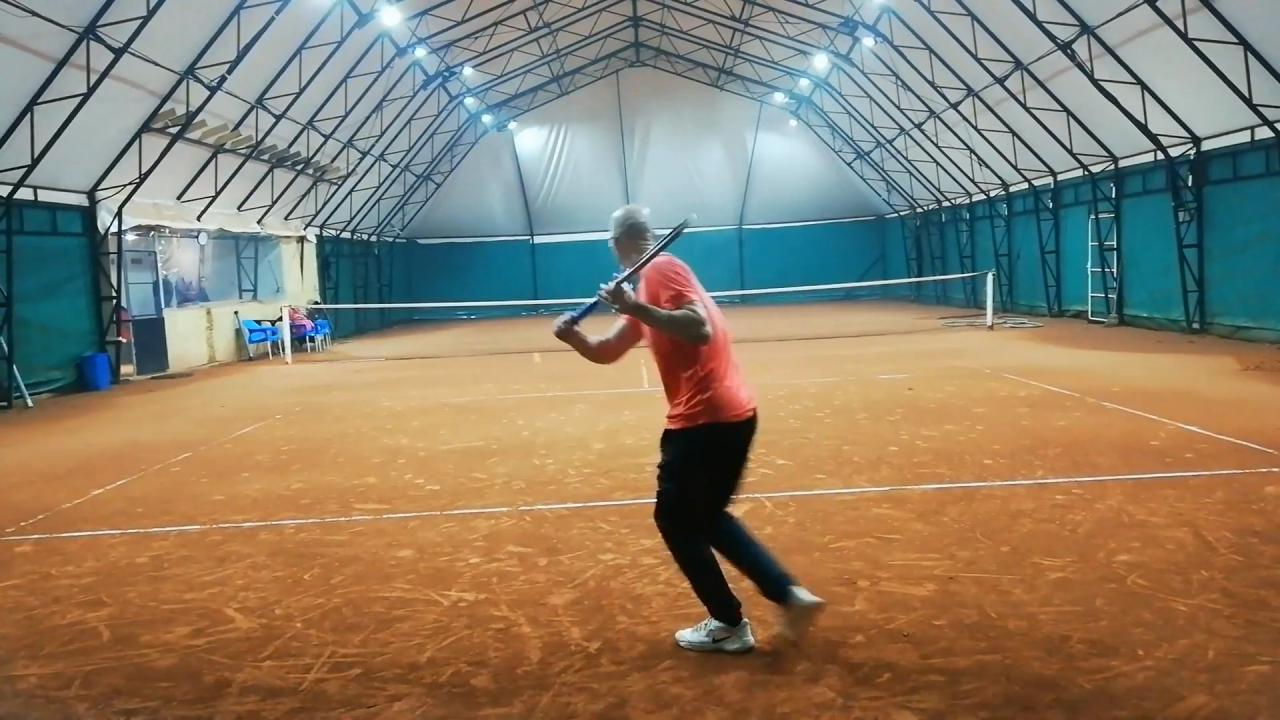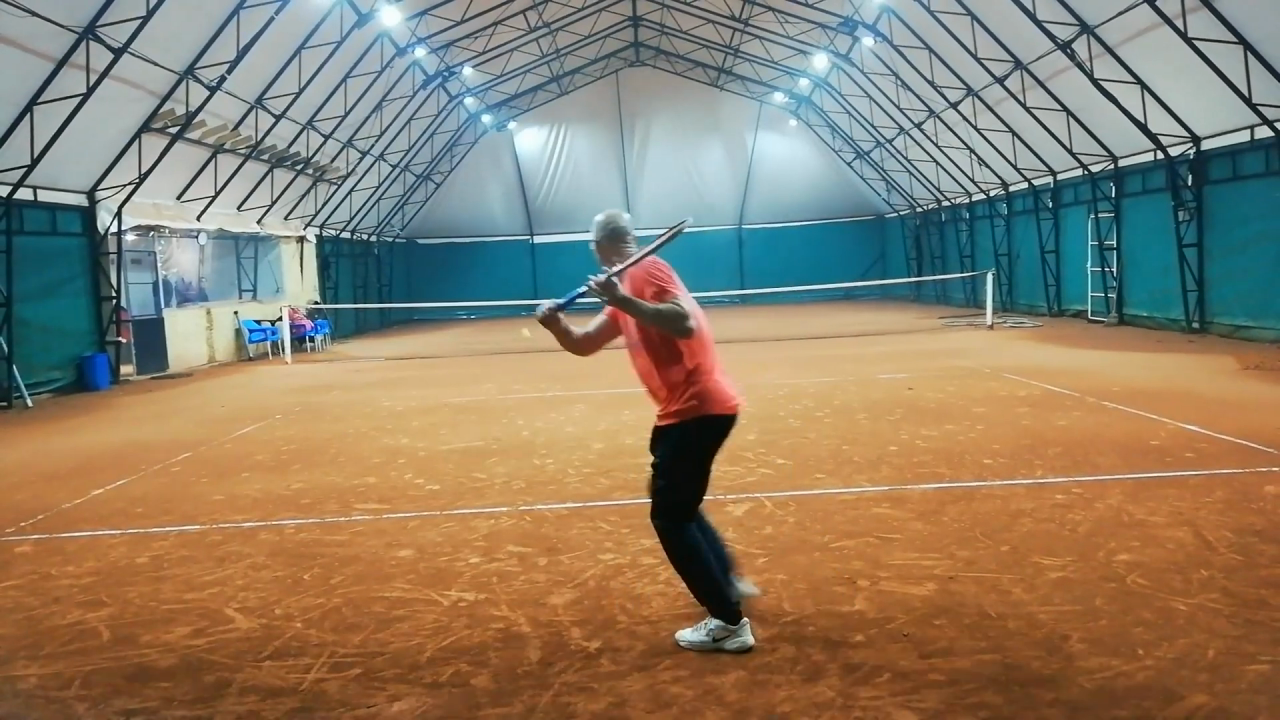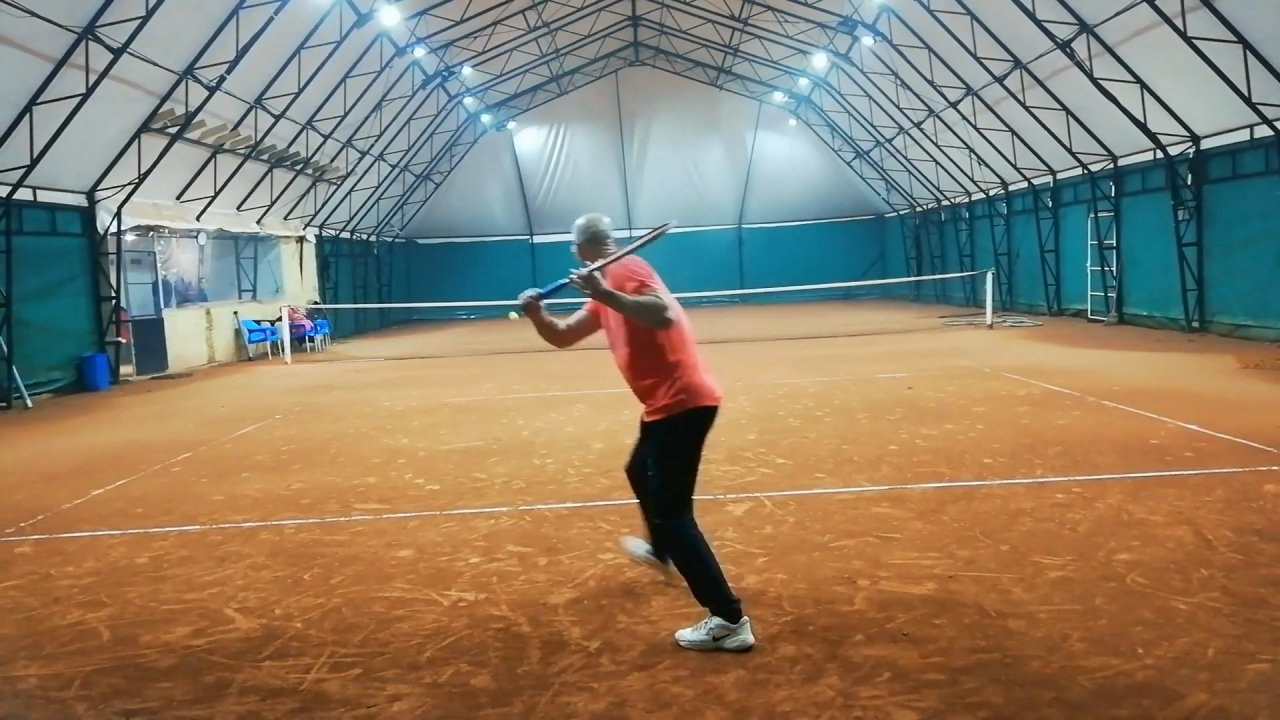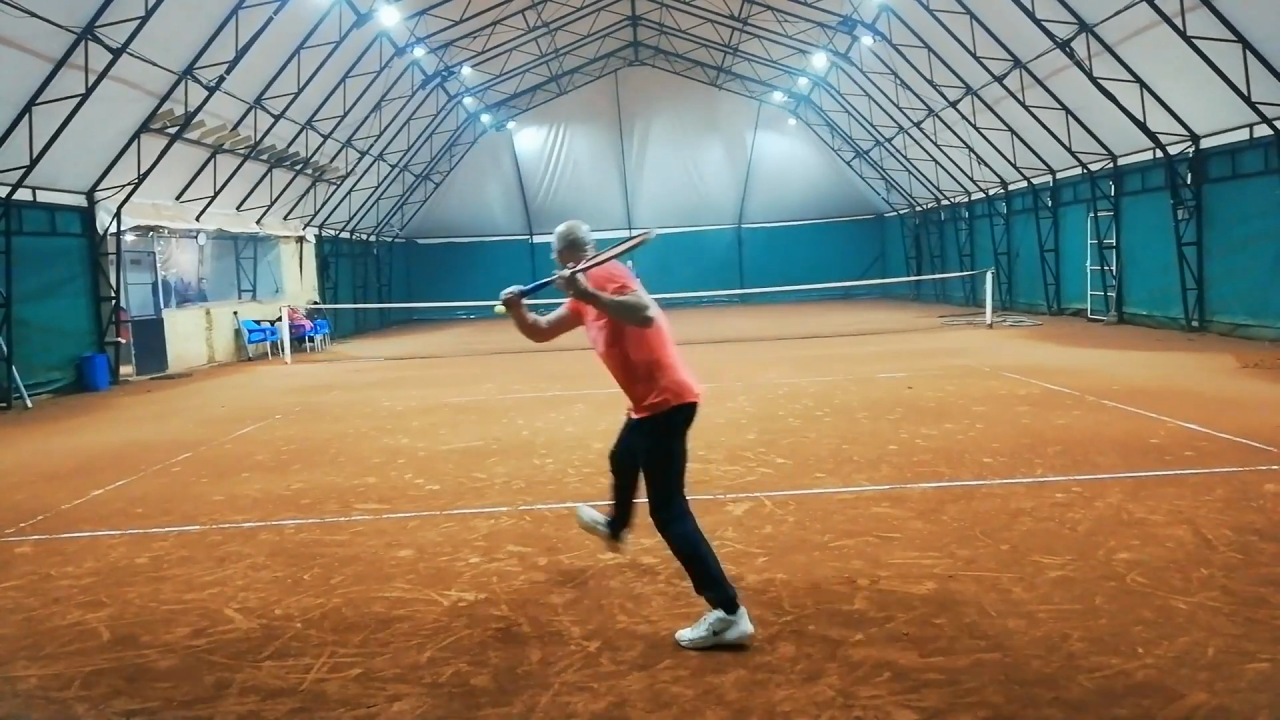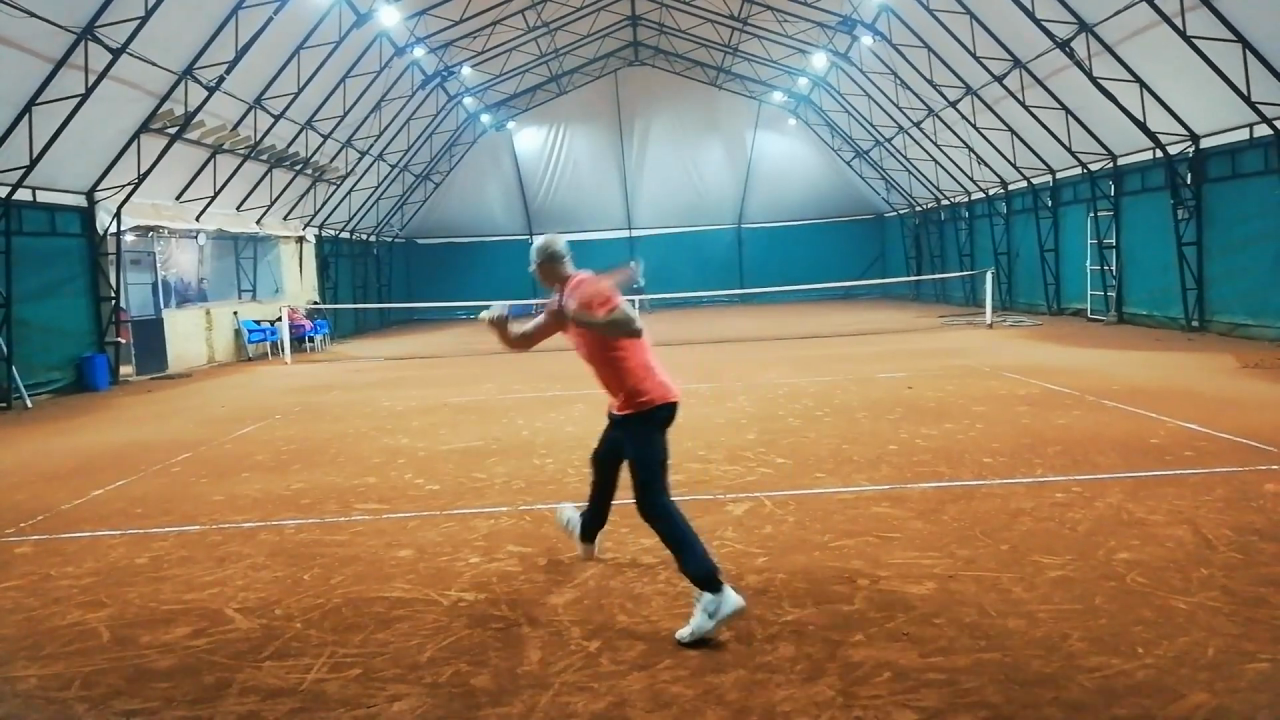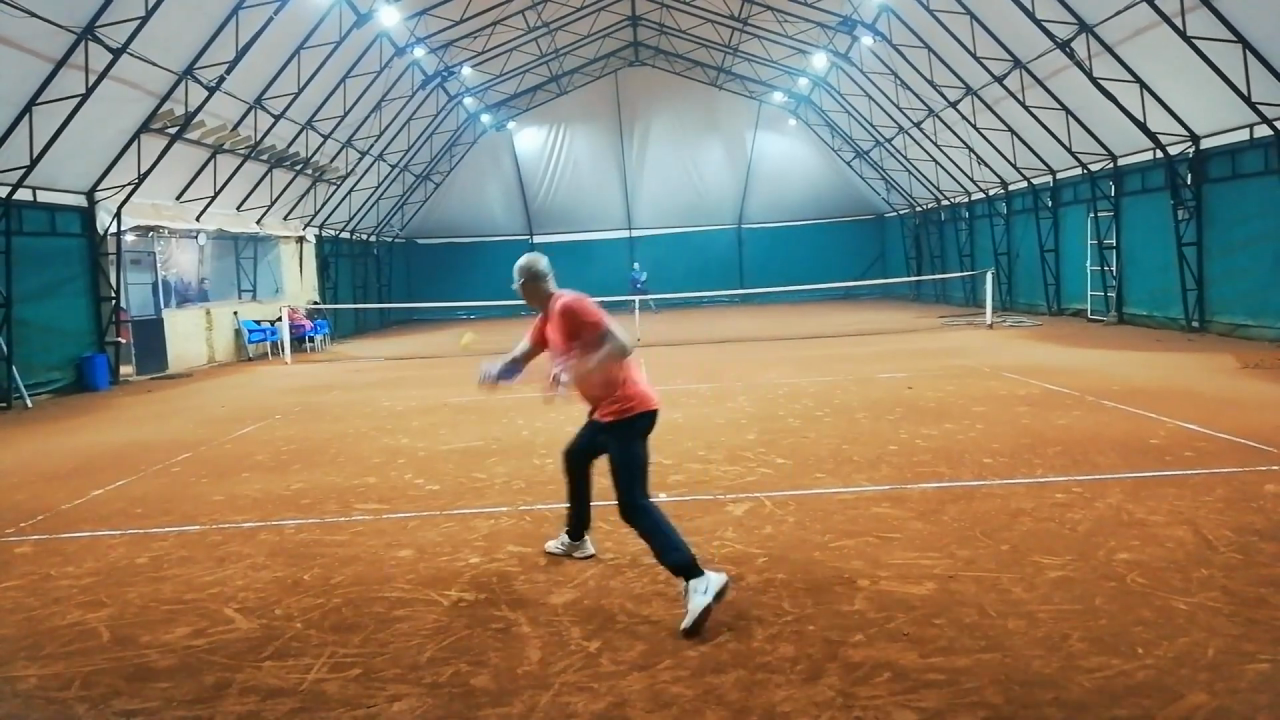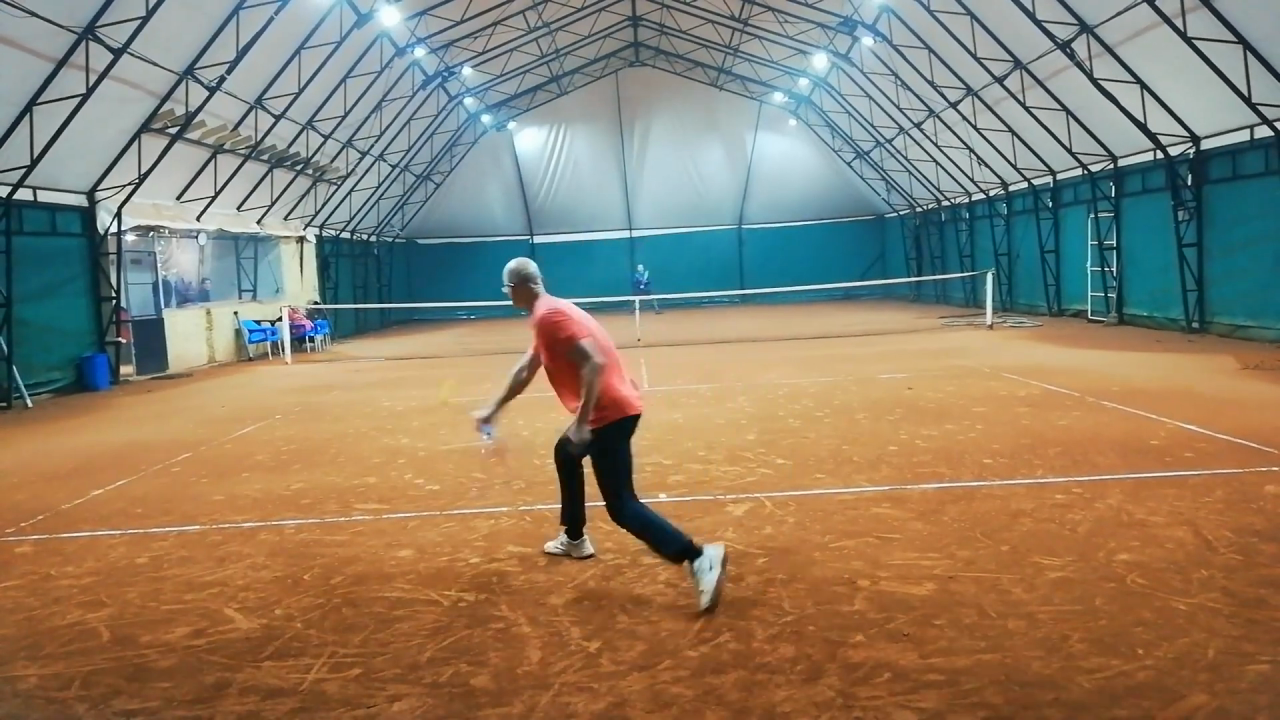
dt=0.1s
person 1, frame 1
left shoulder: (661, 269)
right shoulder: (655, 280)
left elbow: (700, 331)
right elbow: (608, 352)
left wrist: (634, 307)
right wrist: (574, 338)
left hip: (704, 418)
right hip: (734, 410)
left knee: (675, 518)
right knee: (705, 516)
left ankle: (729, 624)
right ankle: (788, 592)
person 1, frame 2
left shoulder: (646, 271)
right shoulder: (627, 285)
left elbow: (685, 324)
right elbow: (583, 344)
left wrist: (624, 302)
right wrist: (554, 322)
left hip: (694, 410)
right hip: (707, 406)
left knee: (670, 516)
right knee: (677, 505)
left ankle: (729, 621)
right ankle: (728, 578)
person 1, frame 3
left shoulder: (625, 269)
right shoulder: (607, 288)
left elbow: (664, 316)
right elbow: (562, 335)
left wrist: (605, 294)
right wrist: (537, 312)
left hip: (679, 403)
right hip: (682, 401)
left knee: (668, 512)
right knee: (640, 472)
left ankle: (729, 620)
right ankle: (659, 550)
person 1, frame 4
left shoulder: (608, 273)
right shoulder: (583, 290)
left elbow: (644, 313)
right elbow: (539, 331)
left wrist: (592, 296)
right wrist: (516, 310)
left hip: (665, 401)
right hip: (648, 401)
left knee: (668, 509)
right knee: (622, 461)
left ankle: (728, 614)
right ankle: (614, 527)
person 1, frame 5
left shoulder: (587, 286)
right shoulder: (565, 302)
left elbow: (633, 326)
right elbow: (521, 341)
left wrist: (579, 319)
right wrist: (501, 325)
left hip: (646, 401)
right hip: (629, 403)
left knee: (653, 502)
right knee: (604, 460)
left ankle: (715, 594)
right ankle: (587, 531)
person 1, frame 6
left shoulder: (572, 305)
right shoulder: (547, 319)
left elbow: (621, 346)
right elbow: (518, 360)
left wrist: (575, 371)
right wrist: (496, 371)
left hip: (627, 410)
right hip: (612, 408)
left knee: (634, 506)
right knee: (576, 457)
left ankle: (698, 580)
right ankle: (575, 538)
person 1, frame 7
left shoulder: (549, 317)
right shoulder: (547, 315)
left elbow: (594, 364)
right elbow: (527, 370)
left wrist: (582, 422)
right wrist: (494, 409)
left hip: (611, 412)
right hip: (604, 409)
left knee: (621, 506)
right knee: (565, 454)
left ankle: (698, 557)
right ankle: (574, 538)
